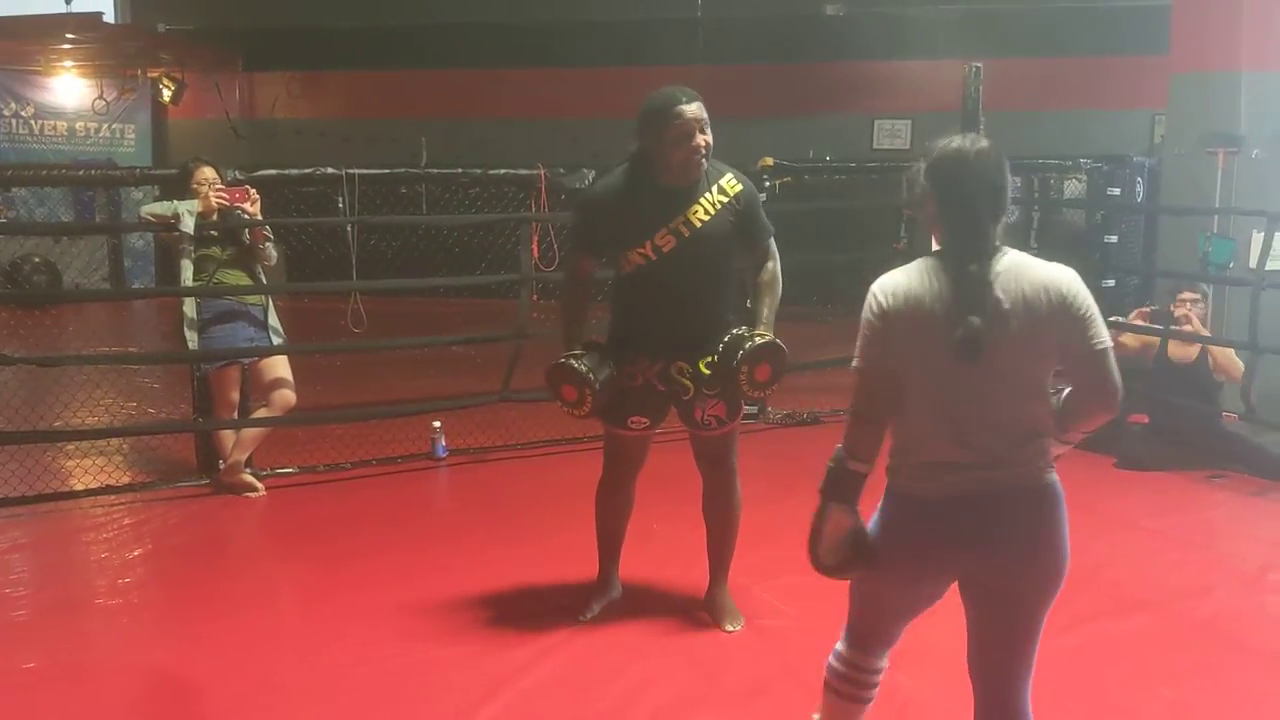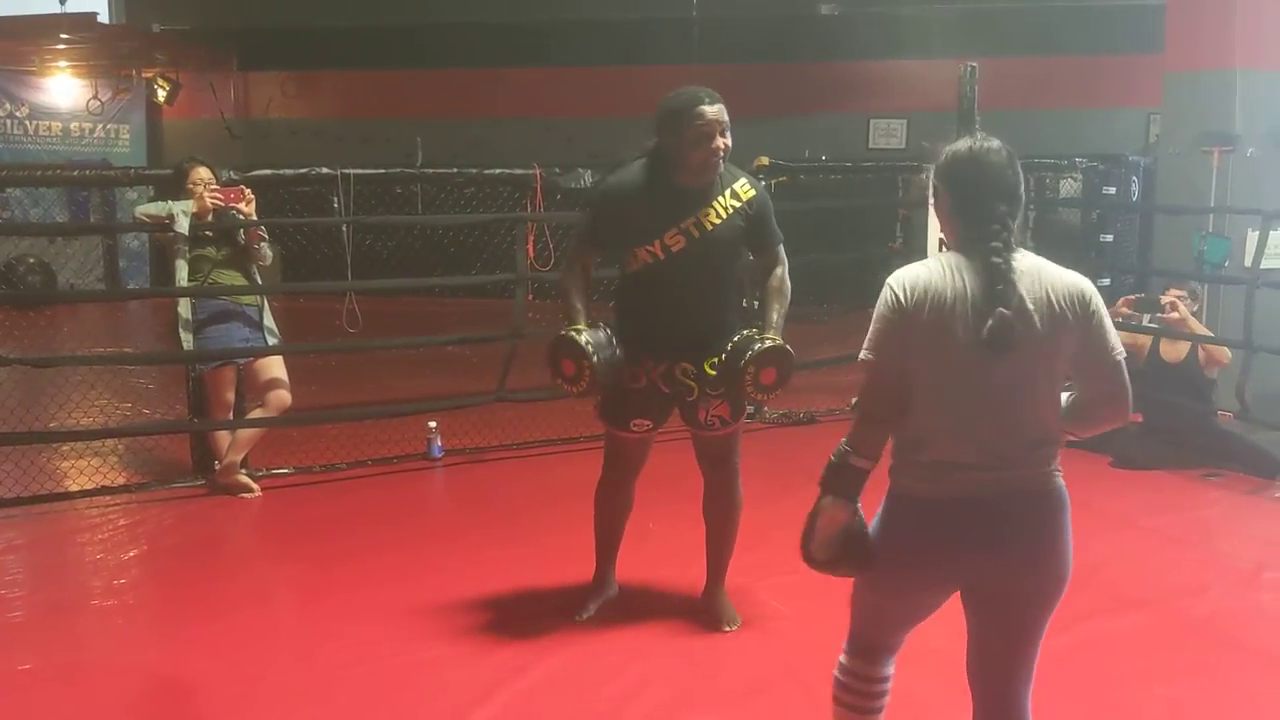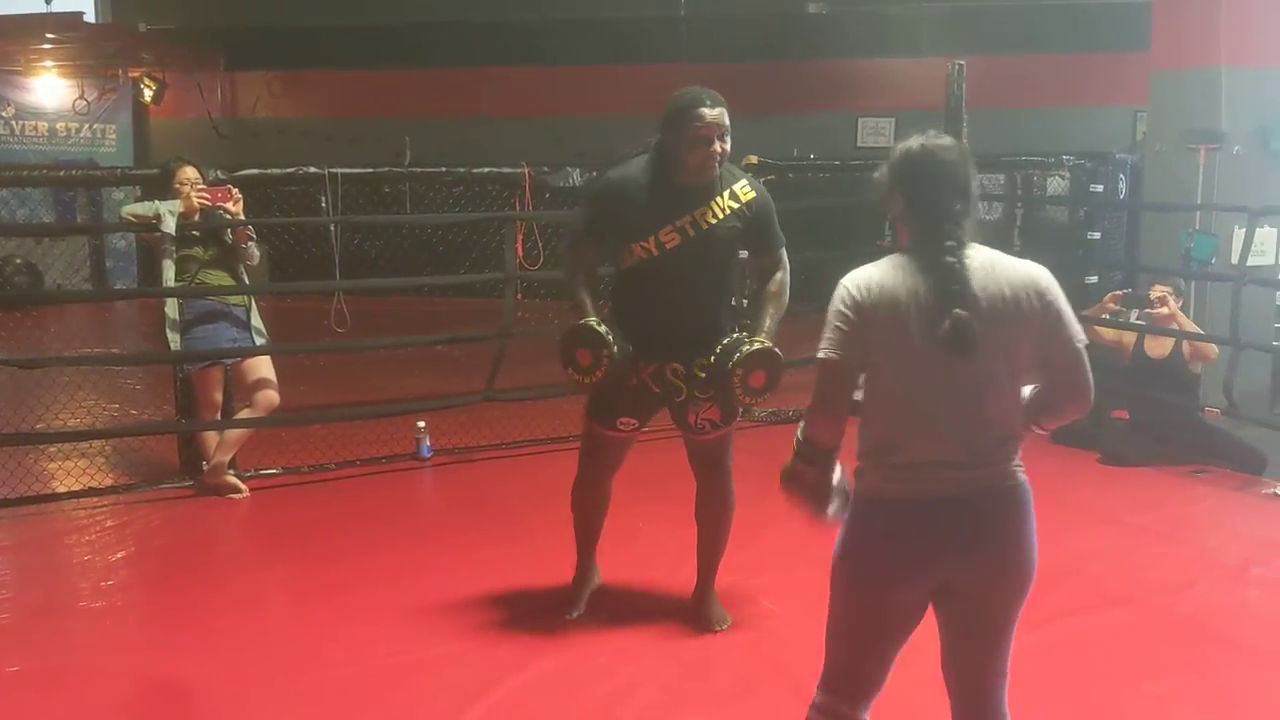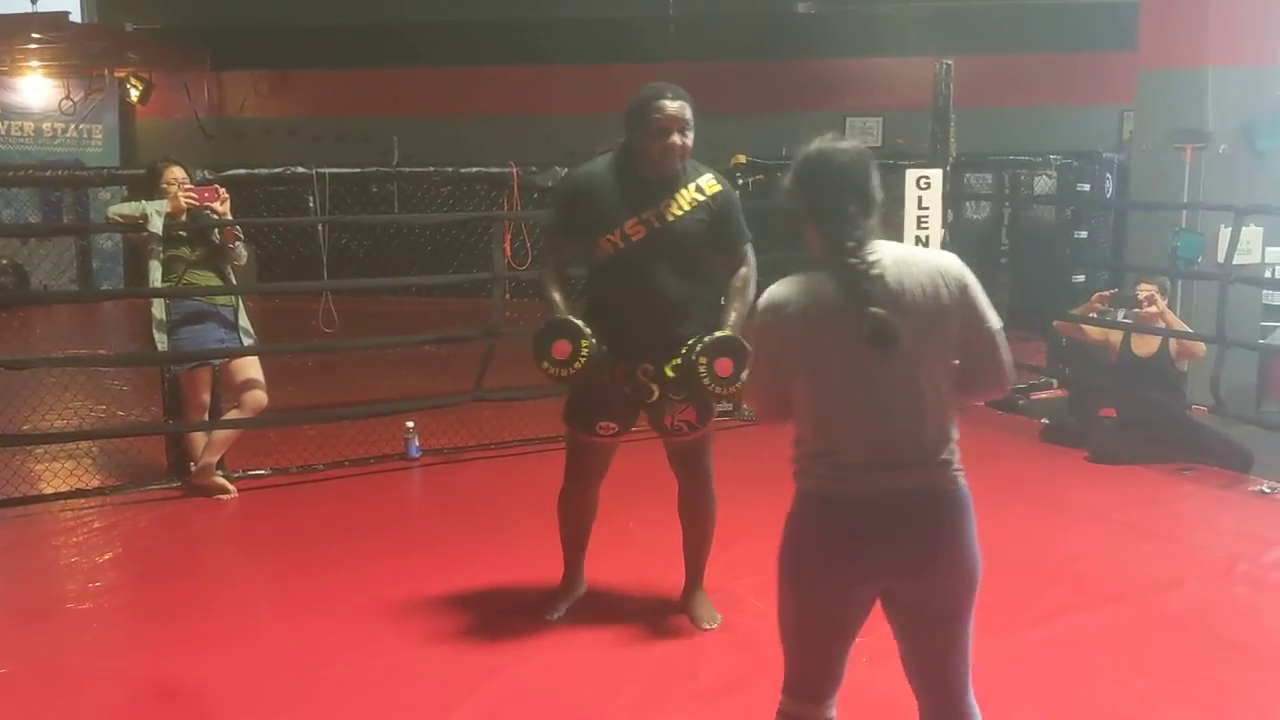
dt=0.3s
person 1, frame 1
left shoulder: (893, 293)
right shoulder: (1057, 287)
left elbow: (870, 415)
right elbow: (1102, 397)
left wrist: (839, 498)
right wrist: (1050, 430)
left hip: (920, 514)
right hip: (1022, 516)
left knee: (864, 637)
person 1, frame 2
left shoulder: (909, 286)
right shoulder: (1072, 292)
left elbow: (877, 411)
right elbow: (1112, 403)
left wrist: (839, 490)
left hip: (925, 516)
right hip: (1029, 520)
left knee: (869, 644)
person 1, frame 3
left shoulder: (864, 290)
right shoulder: (1028, 282)
left elbow: (826, 413)
right elbow: (1074, 395)
left wrist: (810, 461)
left hip: (891, 520)
right hip: (993, 517)
person 1, frame 4
left shoulder: (782, 304)
right shoulder: (945, 273)
left elbow: (769, 408)
right elbow: (993, 377)
left hip: (830, 522)
right hip: (934, 515)
person 2, frame 1
left shoulder: (734, 189)
right shoulder: (609, 197)
left elbow: (765, 260)
right elbow: (580, 274)
left wrist: (763, 329)
right wrist: (574, 346)
left hip: (712, 354)
right hip: (636, 355)
left knee: (720, 469)
right knee: (619, 468)
left ankle: (719, 588)
right ankle: (608, 578)
person 2, frame 2
left shoulder: (746, 193)
right shoulder: (622, 192)
left elbow: (774, 265)
right elbow: (580, 260)
left wrist: (772, 332)
right wrist: (578, 321)
left hip: (715, 356)
right hip: (641, 355)
left knee: (722, 470)
right knee: (619, 470)
left ankle: (715, 588)
right ankle: (604, 578)
person 2, frame 3
left shoulder: (747, 196)
right shoulder: (621, 186)
left elbow: (775, 269)
right elbow: (582, 253)
left wrist: (762, 337)
right wrist: (587, 315)
left hip: (707, 357)
right hip: (630, 352)
left knee: (714, 471)
right knee: (595, 466)
left ankle: (705, 589)
right ankle: (585, 570)
person 2, frame 4
left shoulder: (713, 191)
right shoulder: (589, 184)
left elbow: (741, 265)
right elbow: (557, 253)
left wrist: (727, 330)
right wrist: (559, 309)
left hip: (681, 356)
right hip: (606, 354)
left knee: (695, 473)
right knee: (582, 474)
left ankle: (694, 587)
right ankle: (572, 578)
person 3, frame 1
left shoulder: (236, 221)
right shoulder: (185, 227)
left elbow: (268, 258)
right elbow: (146, 212)
left wrist: (256, 219)
right wrist: (198, 208)
left hip: (258, 315)
right hip: (218, 316)
left knee: (283, 397)
right knee: (227, 403)
left ankle: (233, 465)
right ankle: (233, 470)
person 3, frame 2
left shoulder: (230, 222)
right shoulder: (181, 227)
left elbow: (264, 258)
right elbow: (140, 212)
left wrist: (251, 218)
right wrist: (192, 208)
left hip: (253, 315)
right hip: (214, 316)
left knee: (279, 397)
right knee: (222, 404)
left ankle: (228, 466)
right ankle: (229, 470)
person 3, frame 3
left shoulder: (218, 222)
right shoulder: (168, 227)
left elbow: (251, 258)
right elbow: (127, 213)
left wrist: (238, 218)
right wrist: (180, 209)
left hip: (241, 316)
right hip: (201, 317)
left knee: (267, 397)
right knee: (210, 405)
left ankle: (216, 467)
right ankle: (217, 471)
person 3, frame 4
left shoulder: (205, 222)
right shoulder: (155, 228)
left elbow: (238, 258)
right elbow: (113, 213)
left wrist: (226, 218)
right wrist: (166, 208)
left hip: (228, 316)
right hip: (189, 317)
left knee: (255, 398)
right knee: (198, 405)
left ankle: (204, 468)
right ankle: (205, 472)
person 4, frame 1
left shoulder: (1213, 349)
right shoulder: (1153, 342)
left elbow: (1237, 375)
left wrist: (1198, 331)
left hip: (1208, 436)
right hip: (1161, 435)
right knee: (1130, 450)
person 4, frame 2
left shoulder: (1203, 346)
right shoulder: (1145, 339)
left elbow: (1223, 359)
left wrist: (1186, 319)
right wrist: (1114, 312)
left hip: (1202, 434)
right hip: (1157, 433)
right knee: (1123, 448)
person 4, frame 3
left shoulder: (1187, 341)
right shoulder: (1130, 336)
left elbow: (1211, 354)
left wrist: (1175, 314)
right wrist: (1102, 308)
left hip: (1188, 429)
right hip: (1142, 429)
left knee: (1253, 460)
right knee: (1110, 444)
right ankle: (1195, 458)
person 4, frame 4
left shoulder: (1174, 339)
right shoulder: (1116, 334)
left elbow: (1199, 352)
right elbow: (1062, 326)
left wrist: (1164, 312)
right wrist: (1090, 307)
left hip: (1175, 427)
right hip: (1130, 427)
left knee: (1240, 458)
right knee: (1098, 443)
right ankle: (1182, 457)
